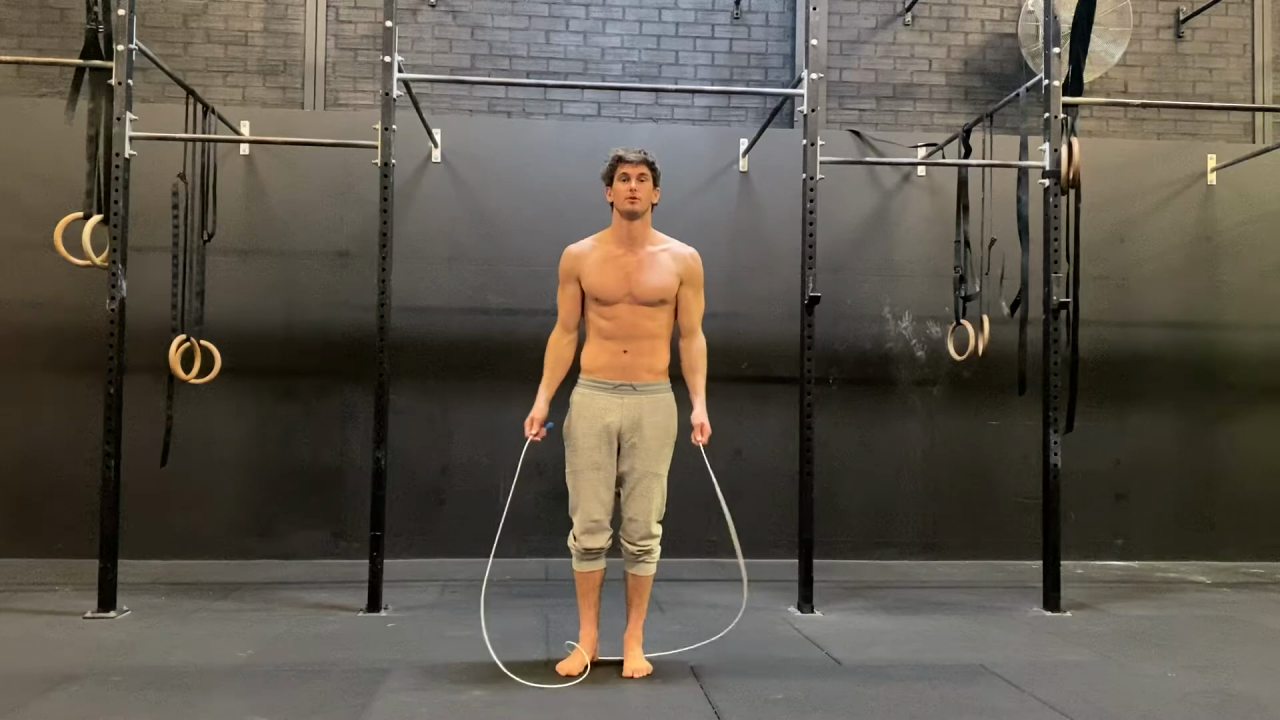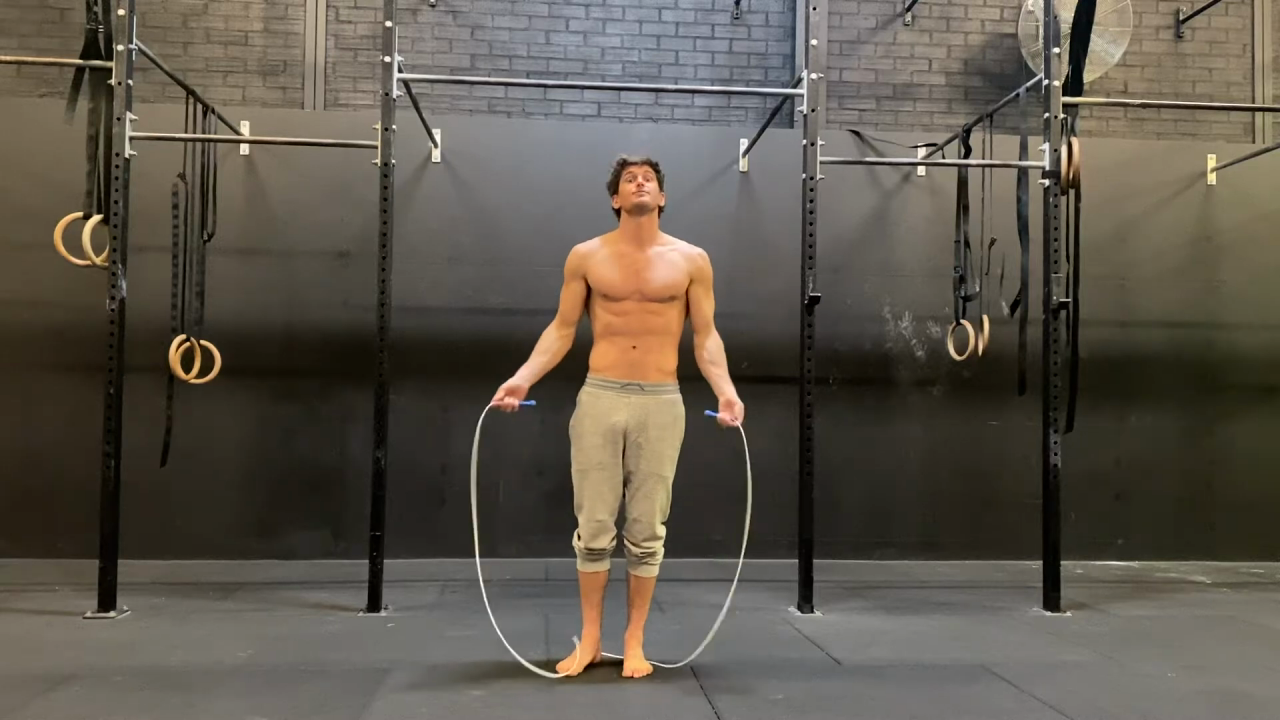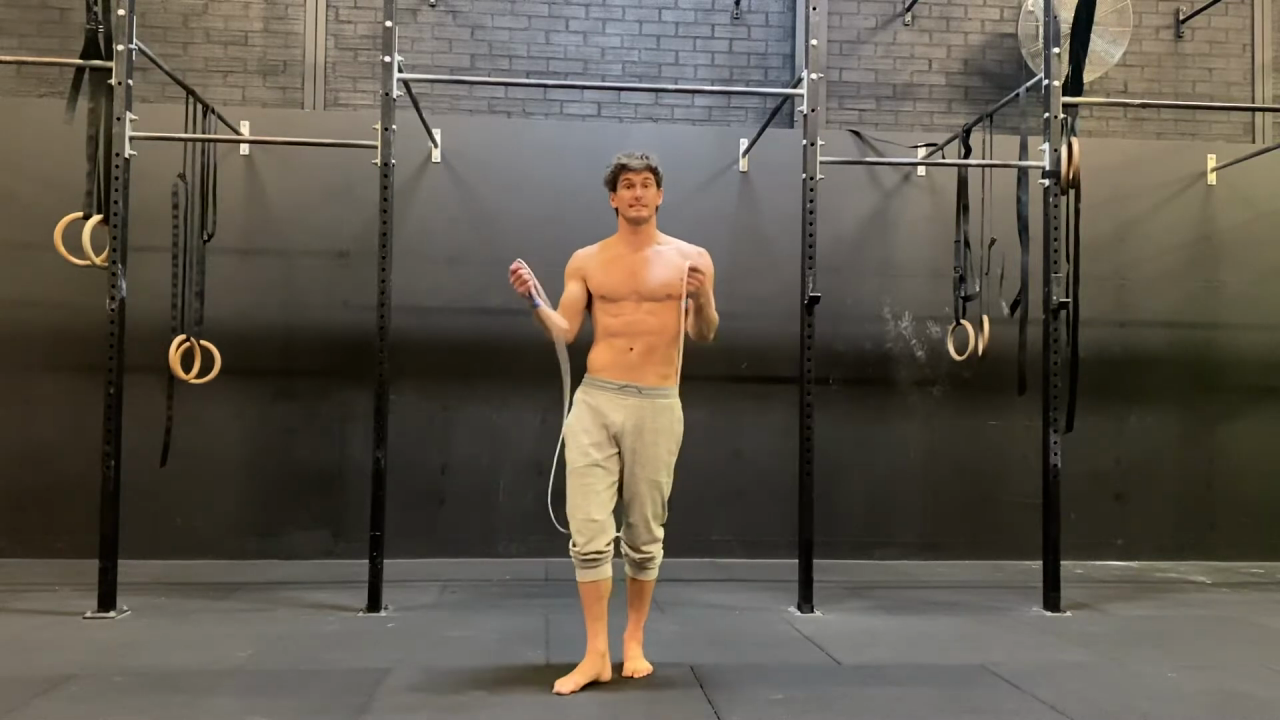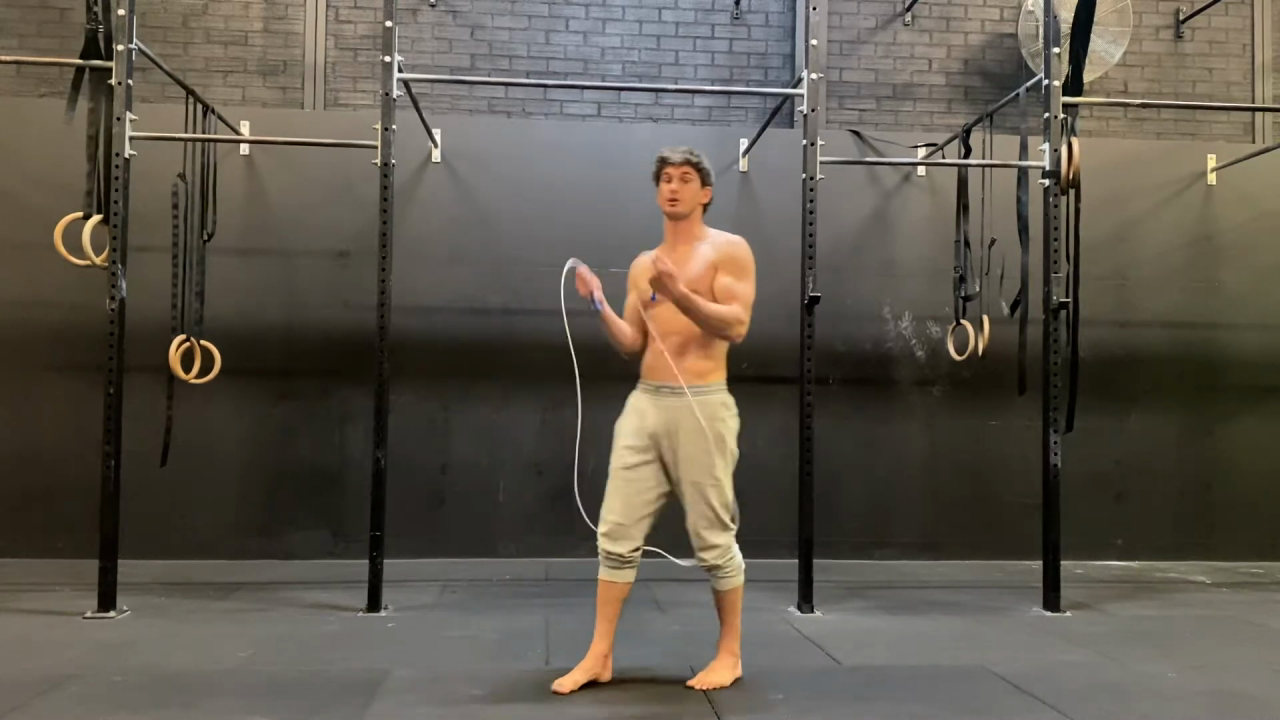
dt=1s
person 1, frame 1
left shoulder: (682, 260)
right shoulder: (578, 257)
left elbow: (691, 337)
right elbow: (565, 333)
left wrist: (699, 403)
right wrist: (542, 398)
left hip: (653, 402)
right hip: (592, 399)
left knee: (642, 530)
right knee: (588, 526)
left ankle: (633, 642)
right ankle: (588, 638)
person 1, frame 2
left shoulder: (690, 260)
right shoulder: (585, 256)
left elbow: (706, 334)
right elbow: (562, 328)
left wrist: (725, 388)
right wrist: (522, 378)
left hip: (660, 403)
right hip: (599, 399)
left knee: (646, 530)
right knee: (594, 526)
left ankle: (634, 641)
right ankle: (589, 639)
person 1, frame 3
left shoulder: (691, 257)
right shoulder: (586, 259)
left elbow: (704, 334)
right elbow: (564, 332)
left wrist: (703, 299)
right wrist: (533, 299)
left hip: (656, 406)
right hip: (595, 401)
left knee: (644, 533)
right knee: (589, 530)
left ankle: (634, 640)
right ankle: (596, 653)
person 1, frame 4
left shoulder: (729, 249)
right shoulder: (643, 265)
left elbow: (736, 325)
right elbow: (632, 344)
left wrist: (678, 293)
right wrist: (600, 305)
left hip: (702, 406)
right hip: (644, 405)
left knee: (713, 539)
right knee: (616, 533)
left ankle: (730, 653)
right ankle: (598, 656)
